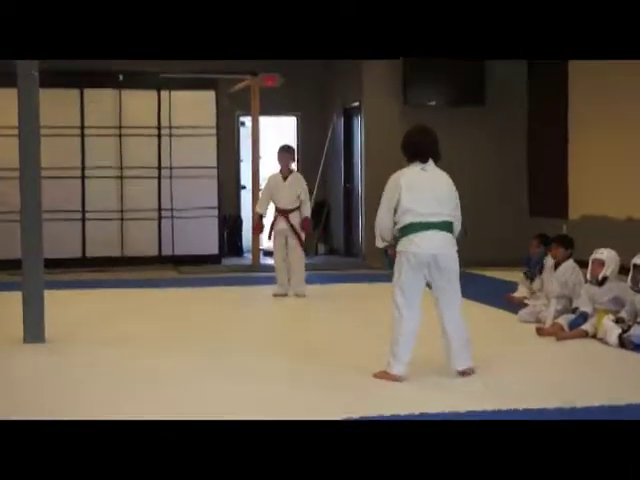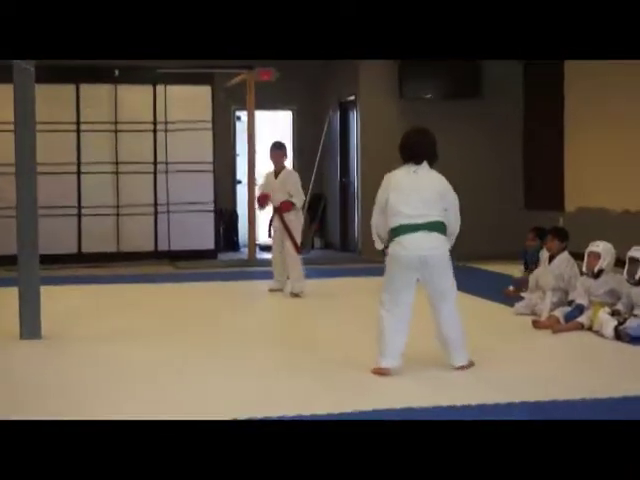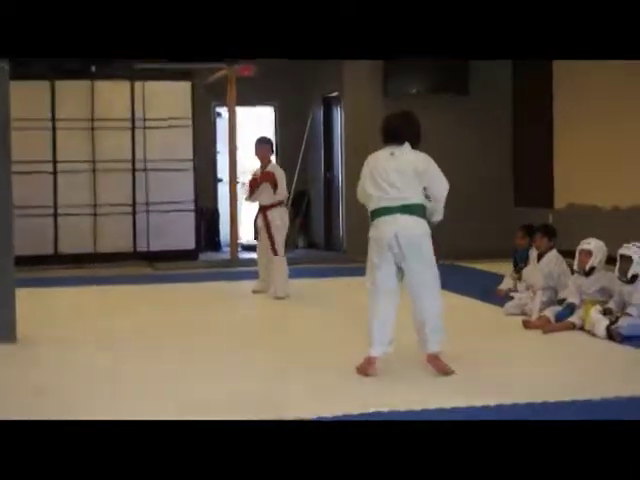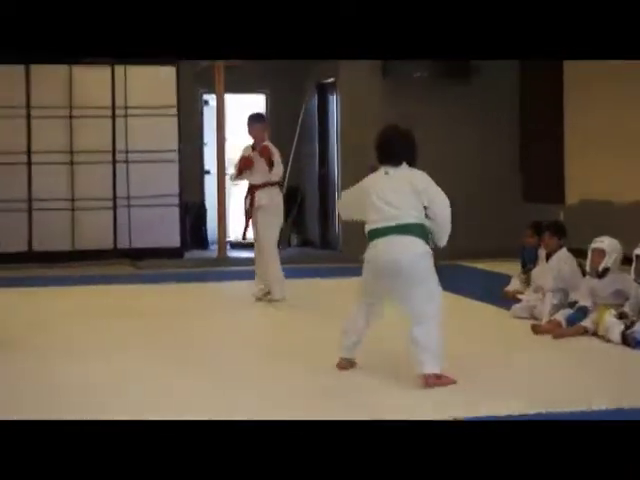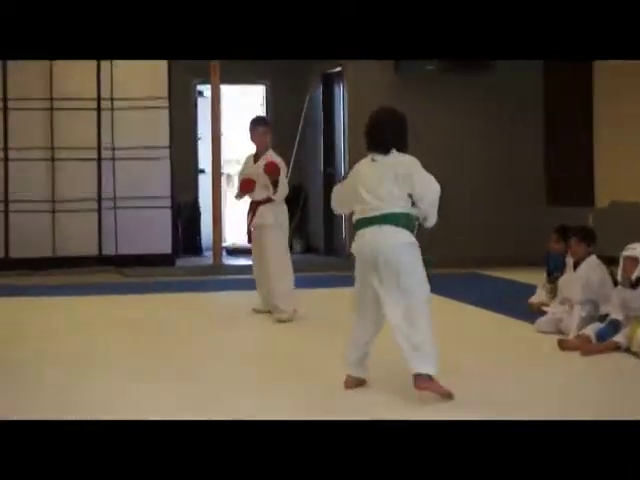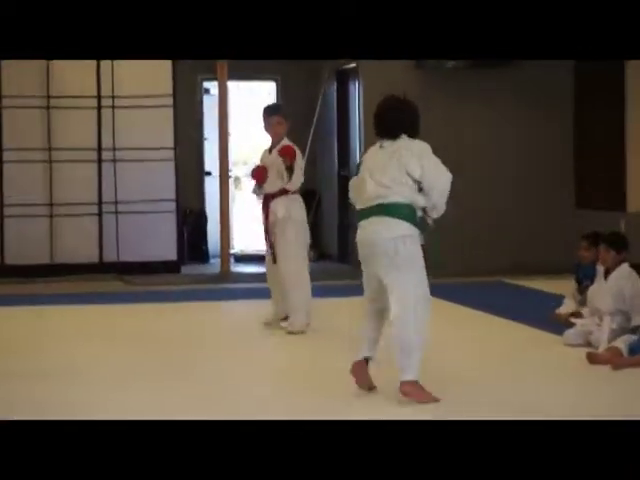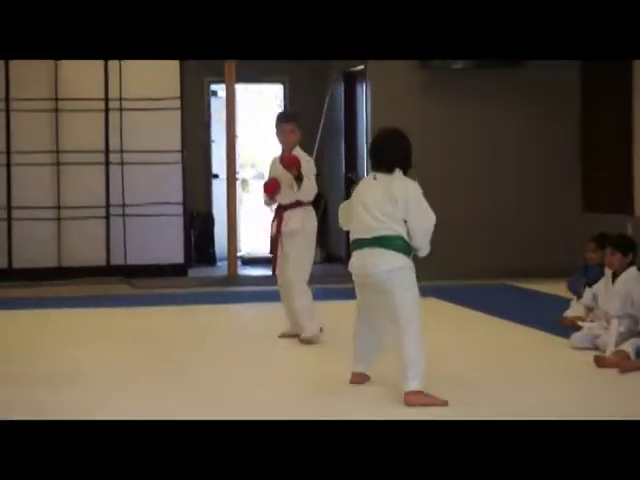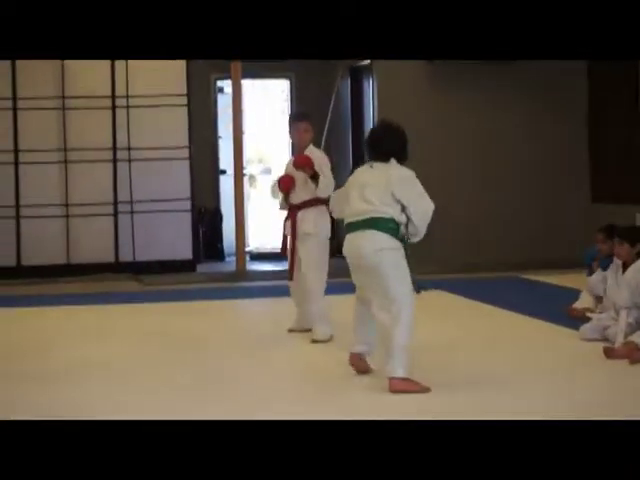
dt=0.2s
person 1, frame 1
left shoulder: (399, 178)
right shoulder: (445, 179)
left elbow: (384, 218)
right elbow: (456, 218)
left wrist: (387, 242)
left hip: (412, 245)
right hip: (443, 244)
left knee: (406, 308)
right knee: (450, 305)
left ankle: (397, 367)
right ankle: (462, 362)
person 1, frame 2
left shoulder: (391, 180)
right shoulder: (438, 181)
left elbow: (378, 217)
right elbow: (453, 219)
left wrist: (383, 242)
right wrist: (444, 243)
left hip: (402, 247)
right hip: (434, 245)
left knee: (392, 305)
right knee: (445, 302)
left ankle: (387, 362)
right ankle: (460, 357)
person 1, frame 3
left shoulder: (372, 161)
right shoulder: (421, 160)
left elbow: (363, 195)
right elbow: (440, 191)
right wrist: (433, 215)
left hip: (382, 229)
right hip: (413, 227)
left knee: (382, 293)
right knee: (425, 289)
left ankle: (373, 355)
right ankle: (433, 352)
person 1, frame 4
left shoulder: (368, 183)
right shoulder: (418, 178)
left elbow: (345, 207)
right elbow: (441, 212)
left wrist: (348, 194)
right wrist: (438, 239)
left hip: (379, 250)
right hip: (411, 248)
left knee: (367, 303)
right knee: (428, 308)
left ankle: (347, 355)
right ankle: (430, 369)
person 1, frame 5
left shoulder: (359, 169)
right shoulder: (406, 164)
left elbow: (338, 202)
right elbow: (429, 195)
right wrist: (425, 218)
left hip: (364, 240)
right hip: (397, 239)
left knee: (367, 309)
right knee: (414, 307)
left ankle: (354, 372)
right ankle: (424, 374)
person 1, frame 6
left shoulder: (370, 155)
right shoulder: (416, 150)
left elbow: (356, 193)
right elbow: (438, 183)
right wrist: (432, 209)
left hip: (367, 230)
right hip: (397, 231)
left knee: (376, 302)
right knee: (410, 306)
left ankle: (362, 360)
person 1, frame 7
left shoulder: (363, 186)
right shoulder: (406, 186)
left elbow: (345, 218)
right elbow: (422, 225)
right wrist: (420, 248)
left hip: (361, 258)
right hip: (391, 259)
left knee: (368, 316)
right knee: (410, 322)
left ankle: (360, 370)
right ankle: (413, 388)
person 1, frame 8
left shoulder: (358, 174)
right shoulder: (401, 175)
left elbow: (337, 206)
right elbow: (422, 210)
right wrist: (414, 231)
left hip: (353, 242)
right hip: (381, 243)
left knee: (367, 300)
right knee: (400, 306)
left ankle: (359, 353)
person 2, frame 1
left shoulder: (299, 179)
right shoulder: (272, 179)
left elbow: (306, 200)
right elbow: (264, 199)
left wrist: (306, 219)
right wrist: (258, 219)
left hip: (295, 220)
right hip: (279, 220)
left knee: (296, 254)
right knee: (279, 256)
left ankle: (298, 288)
right ankle: (282, 287)
person 2, frame 2
left shoulder: (292, 175)
right shoulder: (268, 177)
left elbow: (300, 197)
right elbow: (263, 201)
left wrist: (291, 203)
right wrist: (261, 201)
left hip: (292, 217)
right hip: (278, 217)
left knee: (291, 251)
right knee: (277, 252)
left ankle: (297, 287)
right ankle: (279, 283)
person 2, frame 3
left shoulder: (277, 172)
right shoulder: (257, 173)
left elbow: (282, 195)
right elbow: (250, 197)
left wrist: (273, 184)
right wrist: (252, 188)
left hip: (277, 216)
right hip: (263, 216)
left knee: (276, 253)
right knee: (263, 253)
left ankle: (281, 289)
right ankle: (265, 283)
person 2, frame 4
left shoulder: (270, 150)
right shoulder: (247, 151)
left elbow: (276, 175)
right elbow: (235, 176)
left wrist: (269, 160)
right wrist: (241, 169)
left hip: (269, 198)
right hip: (254, 198)
left knee: (268, 244)
right knee: (260, 246)
left ankle: (276, 290)
right ankle: (265, 286)
person 2, frame 5
left shoulder: (275, 161)
right shoulder: (248, 161)
left elbow: (280, 194)
right elbow: (239, 193)
left wrist: (274, 180)
right wrist: (243, 189)
left hip: (272, 215)
right hip: (256, 215)
left knee: (276, 262)
right knee: (260, 261)
left ankle: (286, 307)
right ankle: (268, 302)
person 2, frame 6
left shoulder: (291, 150)
right shoulder: (266, 154)
left elbow: (295, 183)
right elbow: (260, 189)
left wrist: (289, 165)
right wrist: (259, 180)
left hip: (289, 210)
right hip: (272, 210)
left knee: (292, 265)
right knee: (274, 265)
person 2, frame 7
left shoulder: (303, 160)
right shoulder: (276, 163)
left elbow: (308, 193)
right elbow: (270, 200)
left wrist: (297, 175)
right wrist: (270, 193)
left hip: (300, 221)
right hip: (282, 222)
left knee: (294, 277)
right knee: (284, 277)
left ankle: (311, 326)
right ankle: (297, 325)
person 2, frame 8
left shoulder: (318, 157)
right shoulder: (292, 163)
left elbow: (327, 189)
left wrist: (313, 174)
right wrist: (284, 191)
left hip: (314, 220)
right hip: (296, 221)
left knee: (311, 276)
right knee: (296, 275)
left ankle: (322, 328)
right ankle: (305, 320)
